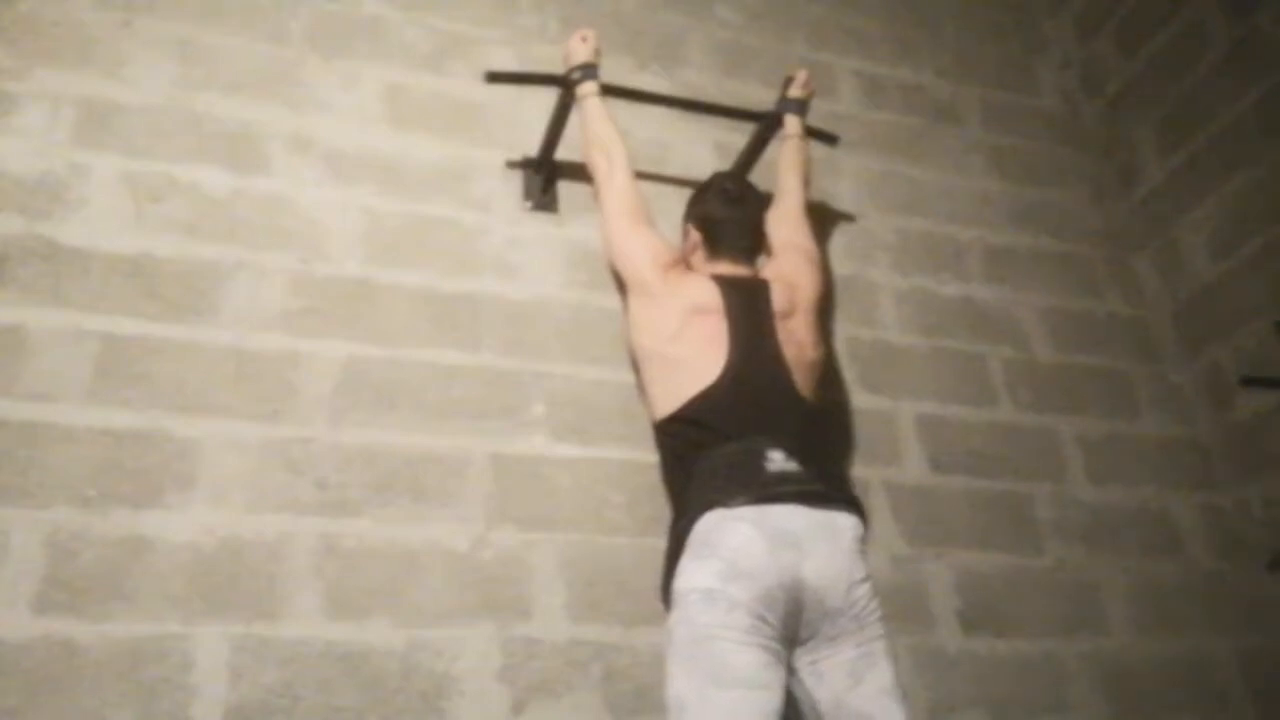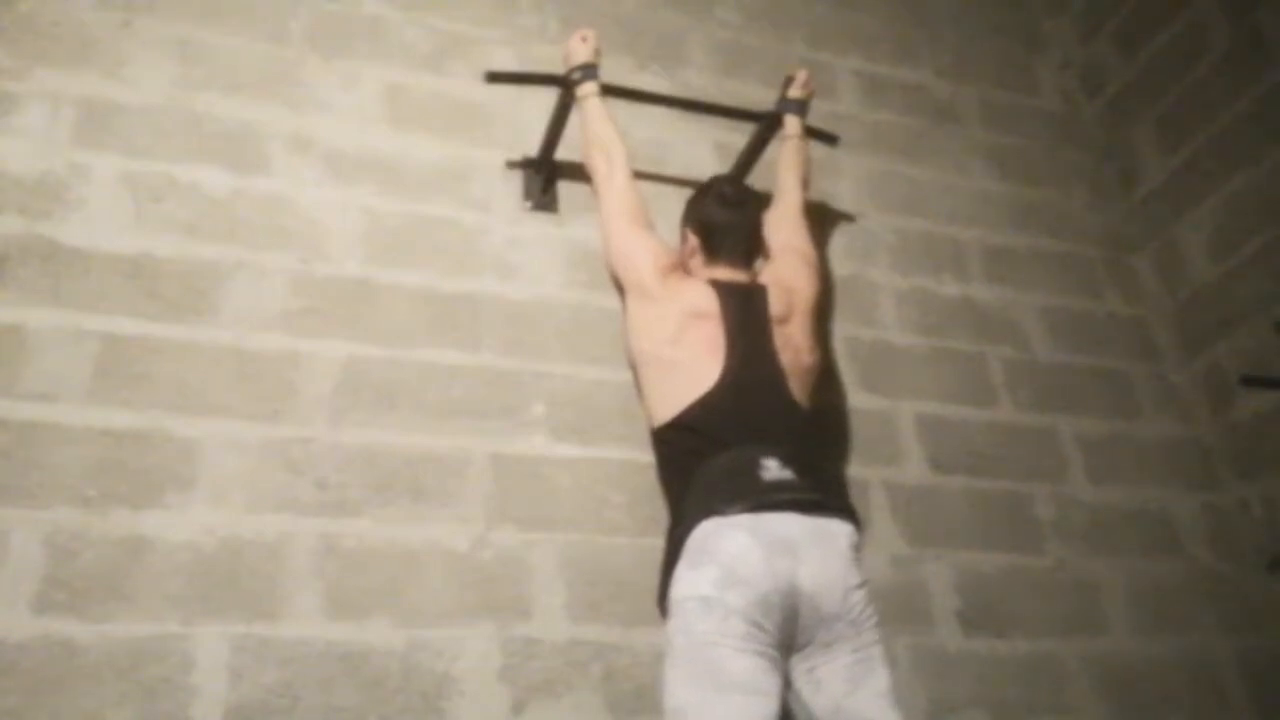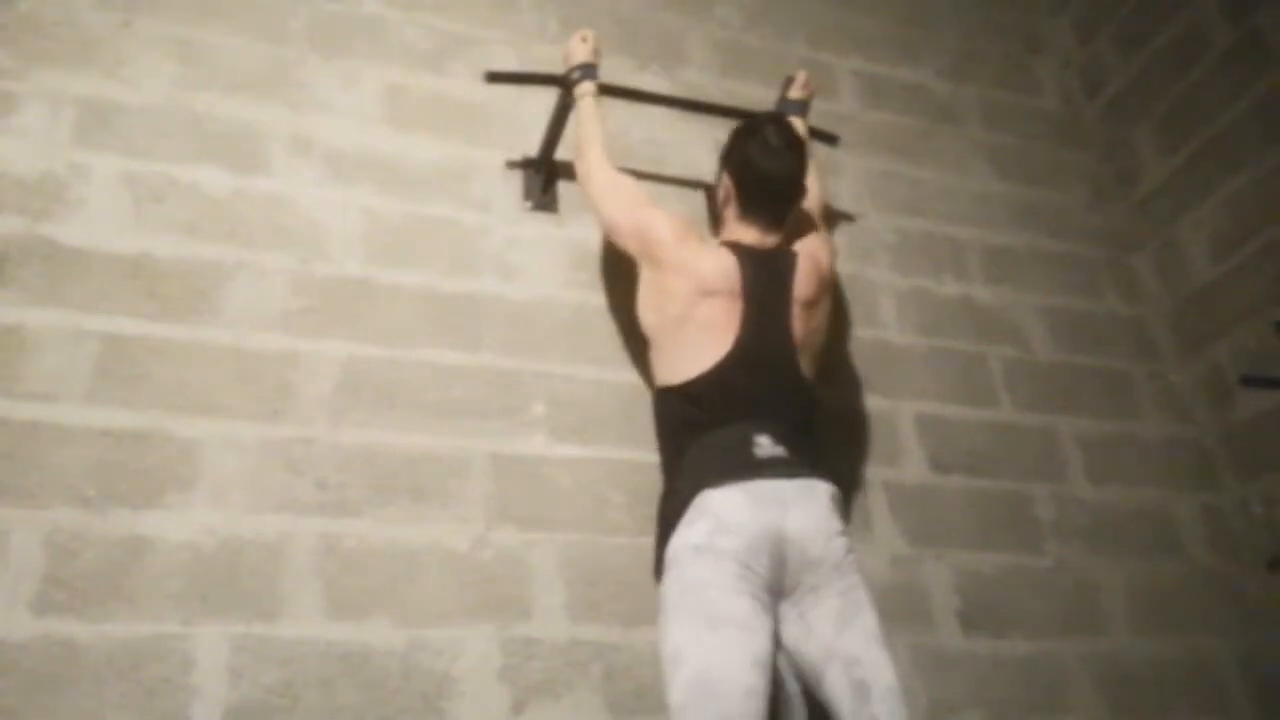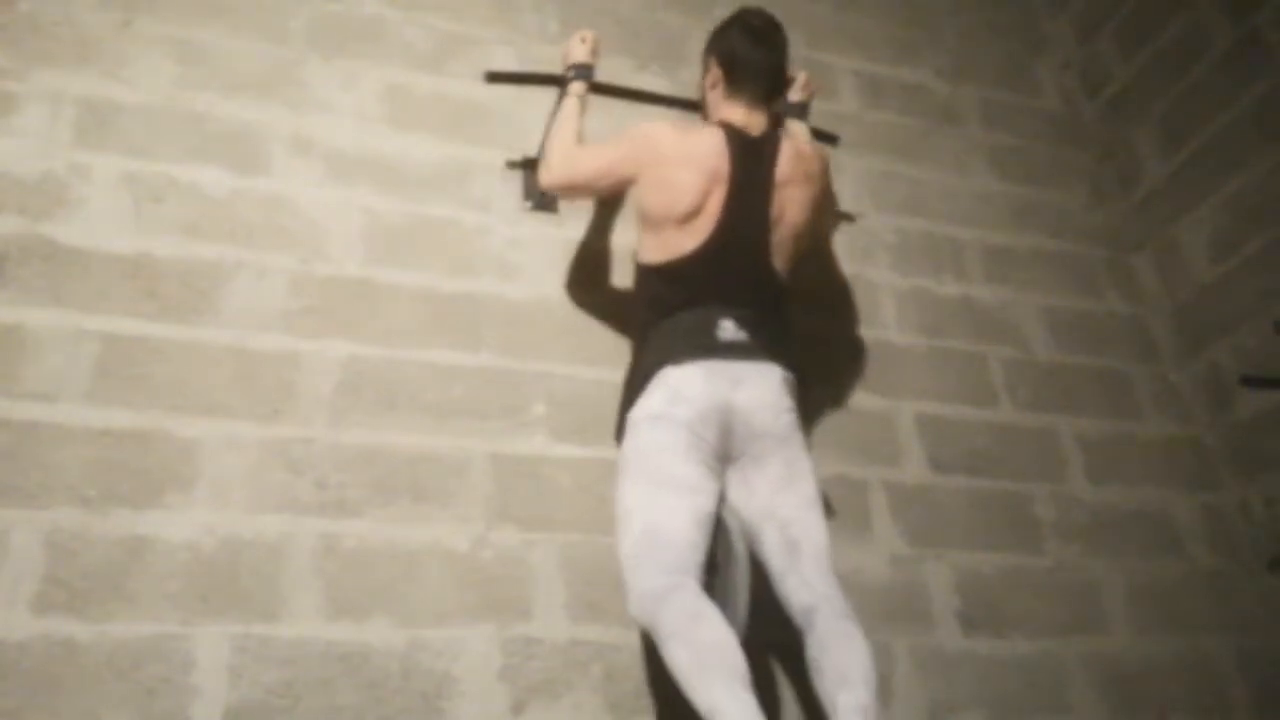
dt=0.7s
person 1, frame 1
left shoulder: (664, 289)
right shoulder: (793, 292)
left elbow: (611, 172)
right elbow: (791, 199)
left wrist: (585, 79)
right wrist: (792, 117)
left hip: (729, 538)
right hip: (830, 533)
person 1, frame 2
left shoulder: (663, 295)
right shoulder: (791, 299)
left elbow: (612, 175)
right elbow: (789, 199)
left wrist: (585, 79)
right wrist: (793, 117)
left hip: (725, 548)
right hip: (824, 542)
person 1, frame 3
left shoulder: (677, 256)
right shoulder: (815, 266)
left elbow: (596, 173)
right elbow: (808, 198)
left wrist: (584, 80)
right wrist: (795, 118)
left hip: (718, 511)
right hip: (810, 505)
person 1, frame 4
left shoulder: (665, 146)
right shoulder: (805, 166)
left elbow: (555, 172)
left wrist: (577, 80)
right wrist: (795, 119)
left hip: (678, 386)
right hip: (765, 386)
left knee: (663, 581)
right knee: (817, 590)
